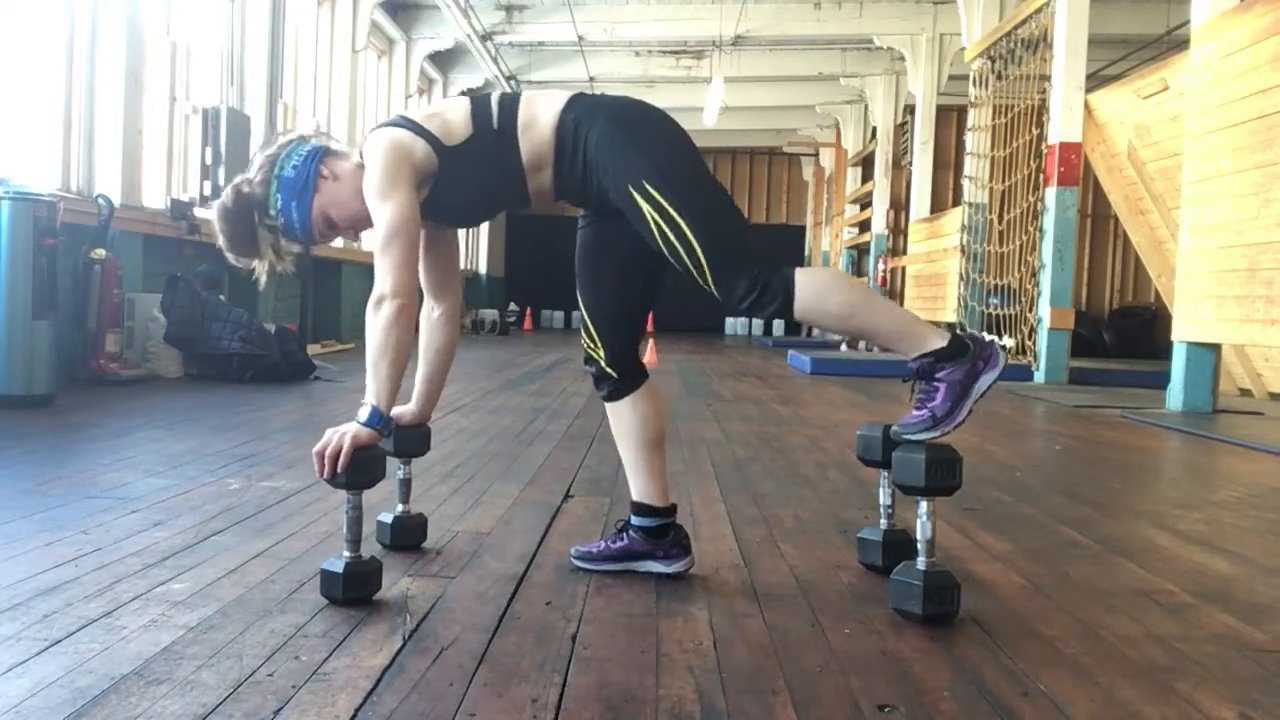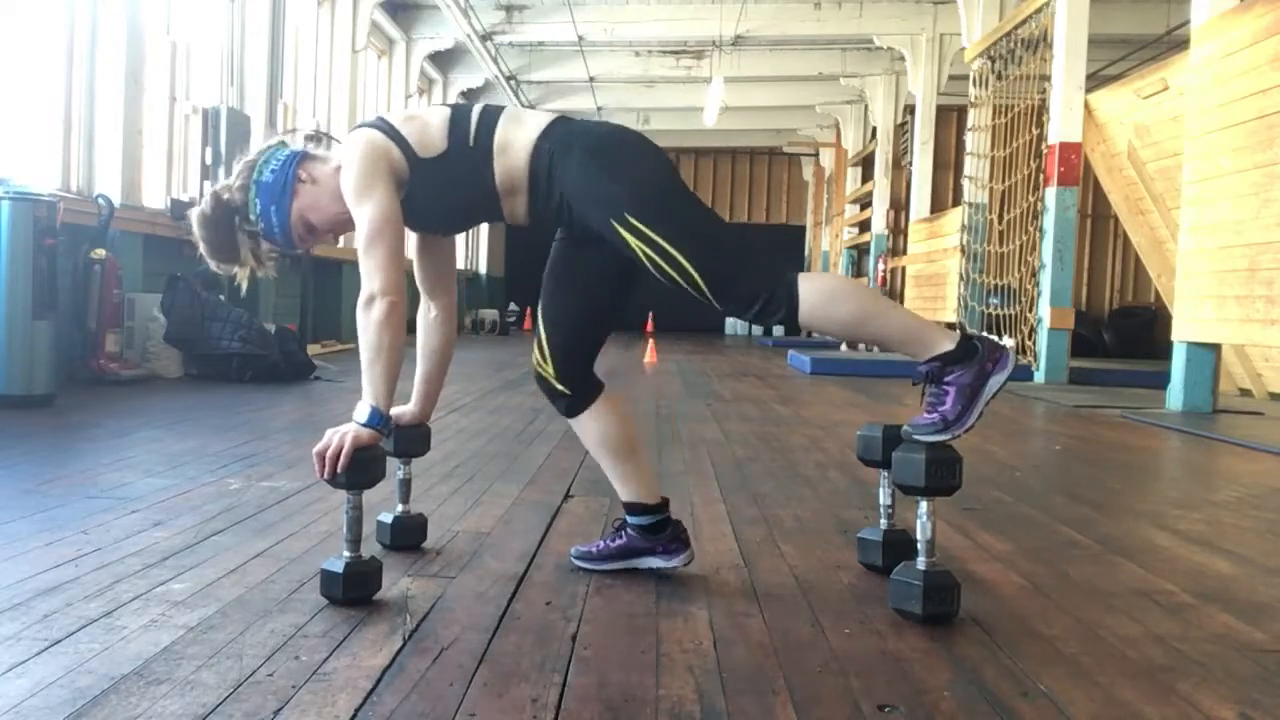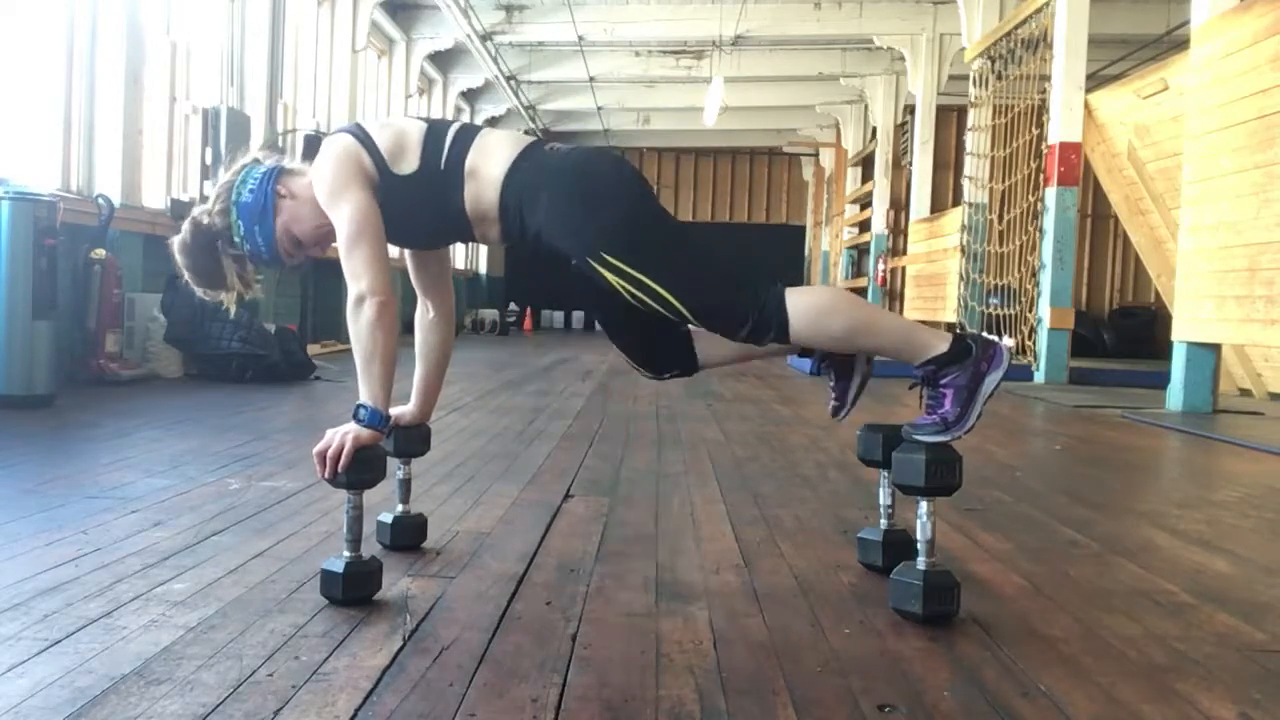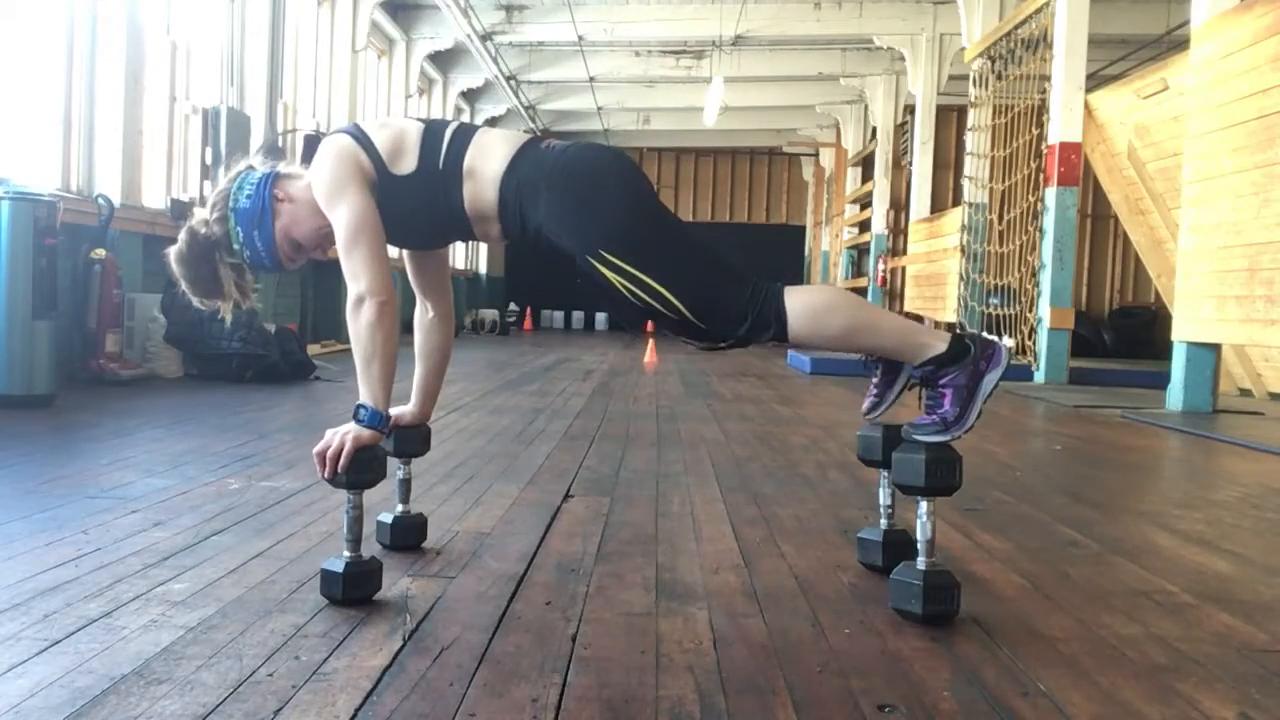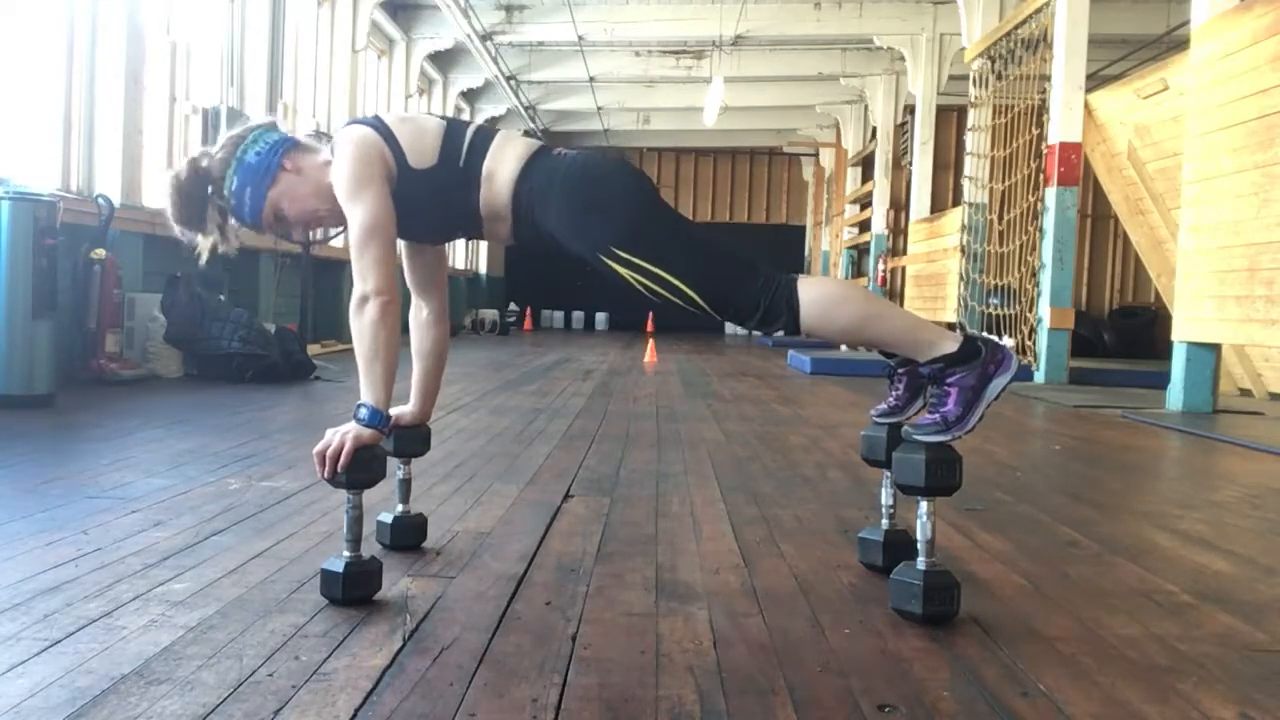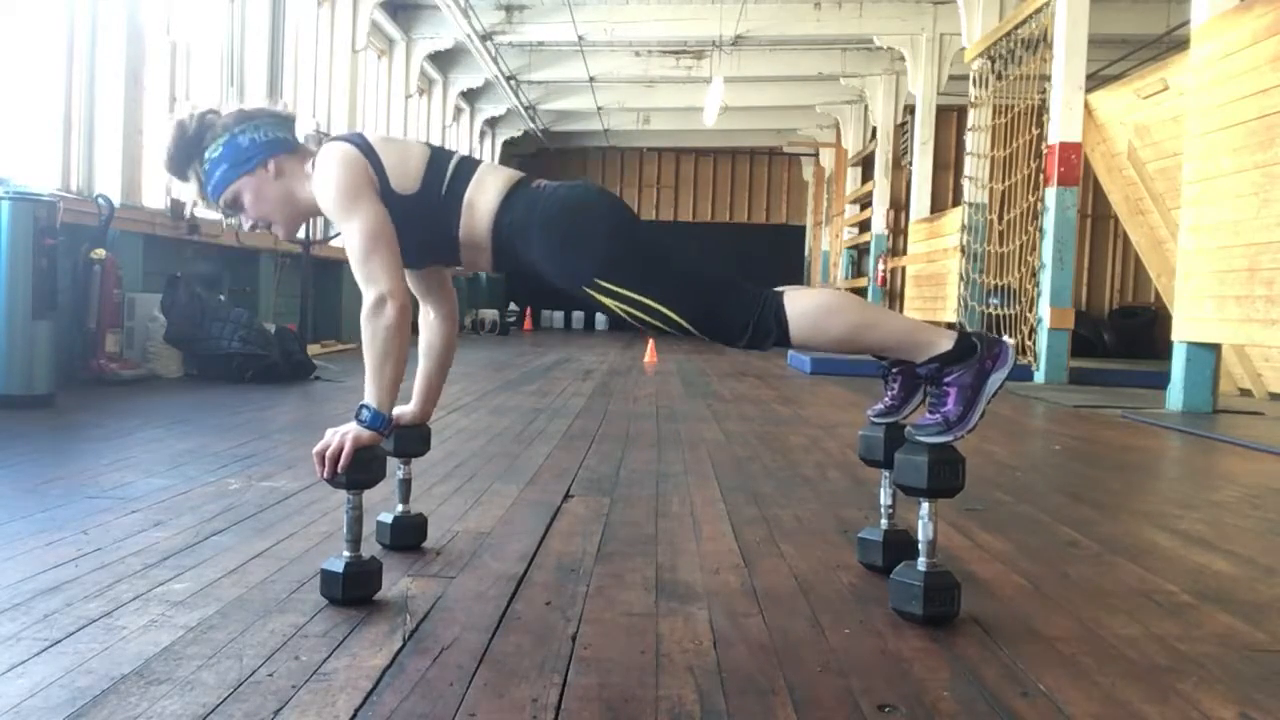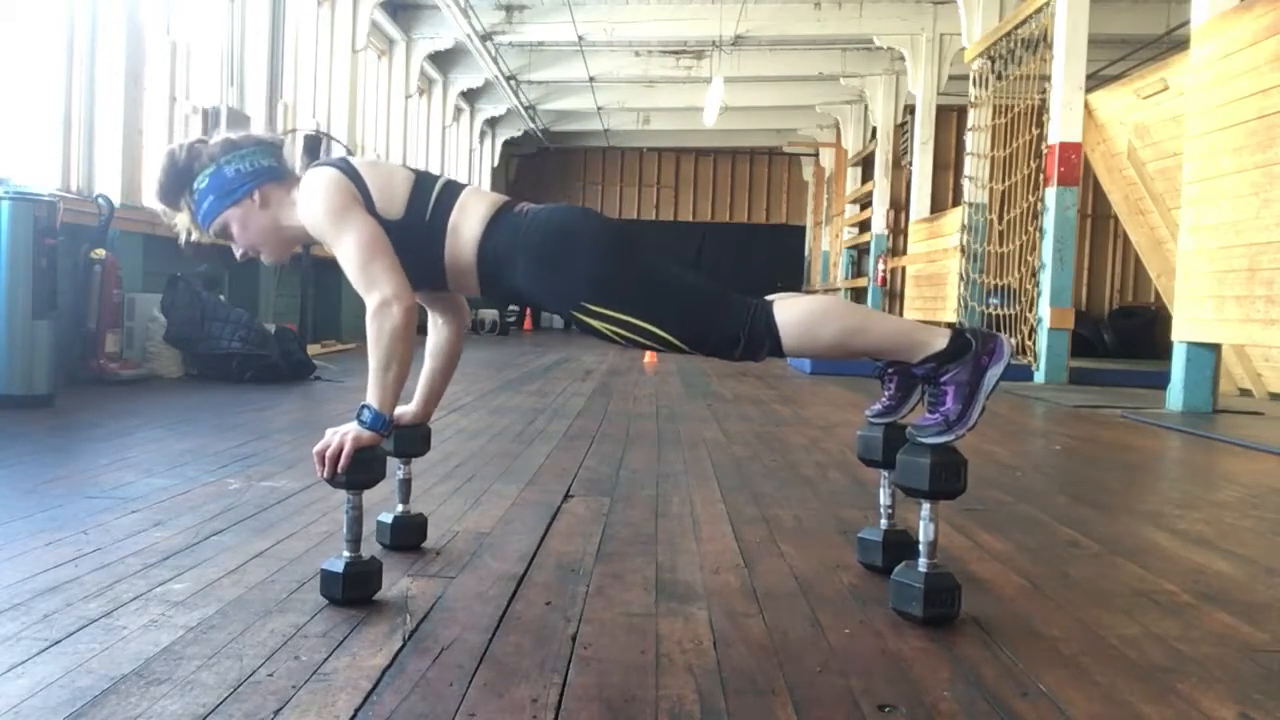
dt=0.4s
person 1, frame 1
left shoulder: (387, 157)
right shoulder: (420, 188)
left elbow: (392, 300)
right elbow: (441, 304)
left wrist: (373, 418)
right wrist: (417, 409)
left hip: (621, 146)
right hip: (605, 184)
left knee: (748, 286)
right knee: (610, 360)
left ankle: (948, 355)
right ankle: (654, 530)
person 1, frame 2
left shoulder: (363, 158)
right shoulder: (404, 191)
left elbow: (381, 298)
right elbow: (438, 303)
left wrist: (371, 418)
right wrist: (417, 409)
left hip: (600, 173)
right hip: (588, 203)
left knee: (754, 293)
right knee: (561, 372)
left ankle: (957, 355)
right ankle: (651, 526)
person 1, frame 3
left shoulder: (337, 166)
right shoulder: (389, 191)
left elbow: (371, 299)
right elbow: (435, 305)
left wrist: (369, 416)
right wrist: (416, 410)
left hip: (579, 201)
right hip: (576, 201)
left knee: (747, 310)
right knee: (660, 352)
left ankle: (951, 356)
right ankle: (826, 349)
person 1, frame 4
left shoulder: (335, 168)
right shoulder: (388, 195)
left elbow: (371, 300)
right elbow: (435, 304)
left wrist: (370, 415)
right wrist: (418, 409)
left hip: (577, 195)
right hip: (575, 194)
left knee: (745, 312)
right knee: (716, 315)
left ankle: (950, 354)
right ankle: (896, 340)
person 1, frame 5
left shoulder: (353, 154)
right shoulder: (392, 185)
left elbow: (375, 296)
right elbow: (429, 302)
left wrist: (371, 414)
right wrist: (418, 409)
left hip: (586, 201)
right hip: (583, 202)
left knee: (761, 301)
right knee: (752, 298)
left ankle: (961, 356)
right ankle: (916, 359)
person 1, frame 6
left shoulder: (336, 168)
right shoulder: (372, 190)
left elbow: (385, 300)
right elbow: (437, 304)
left wrist: (372, 417)
right wrist: (419, 408)
left hip: (567, 233)
right hip: (566, 228)
left knee: (750, 319)
right knee: (746, 312)
left ankle: (955, 351)
right ankle: (910, 359)
person 1, frame 7
left shoulder: (320, 193)
right shoulder: (350, 198)
left elbow: (390, 304)
right elbow: (449, 310)
left wrist: (373, 418)
right wrist: (418, 411)
left hip: (555, 259)
right hip: (556, 249)
left knee: (747, 330)
right knee: (741, 322)
left ankle: (950, 349)
right ankle: (909, 357)
